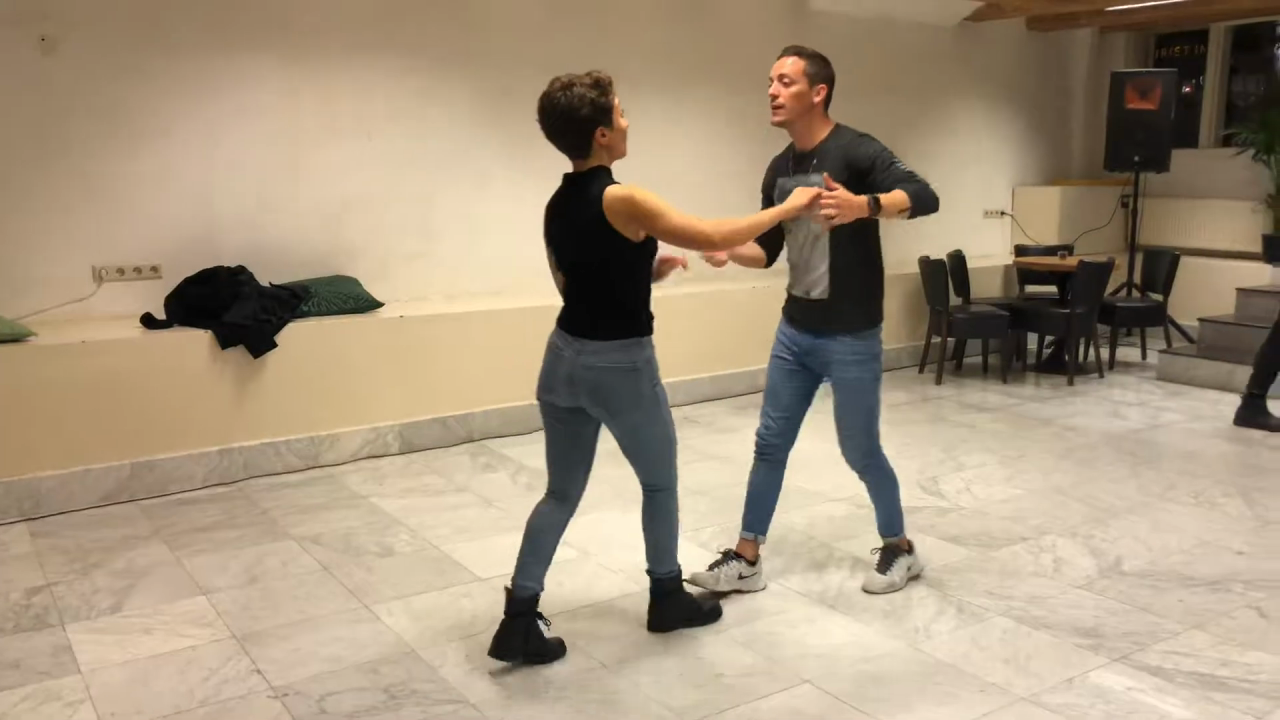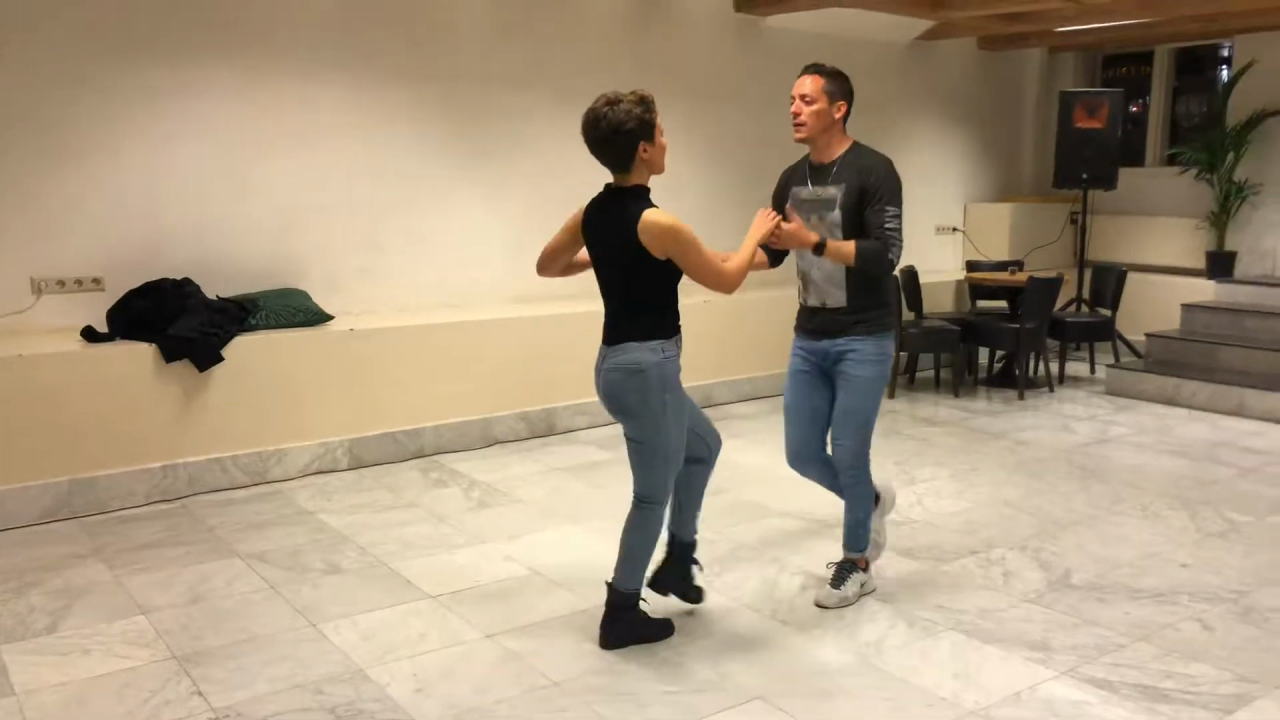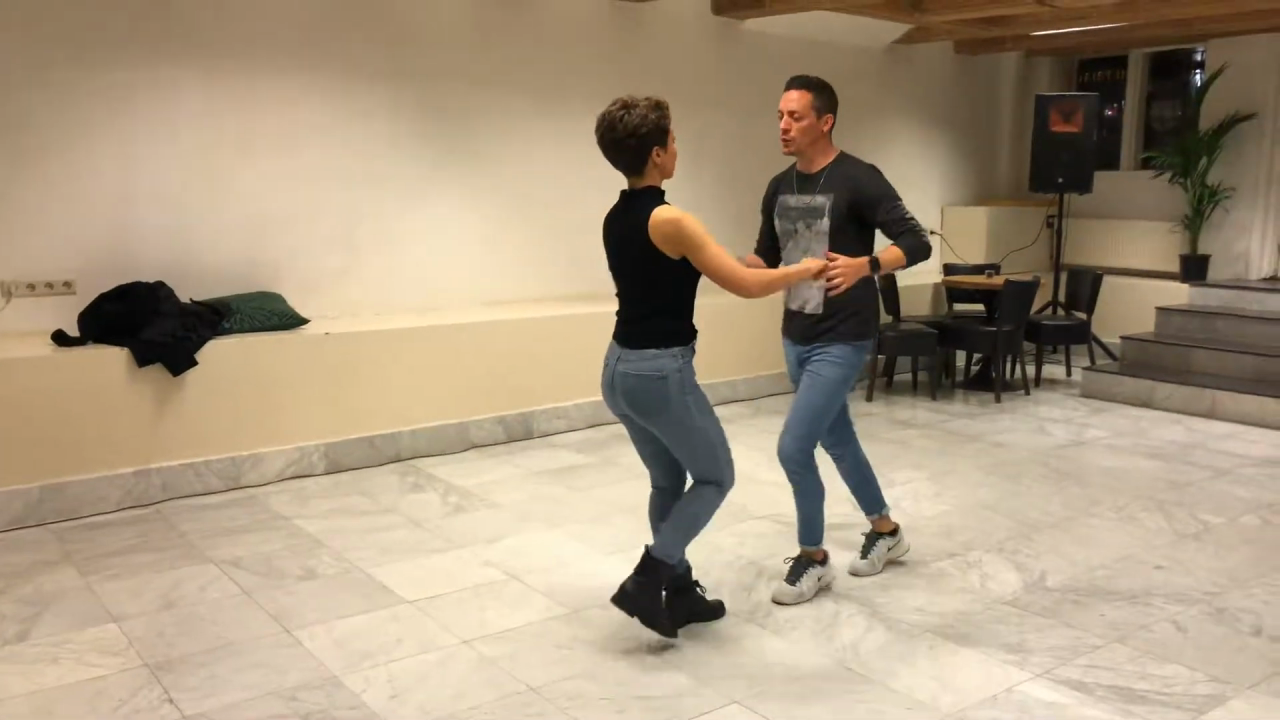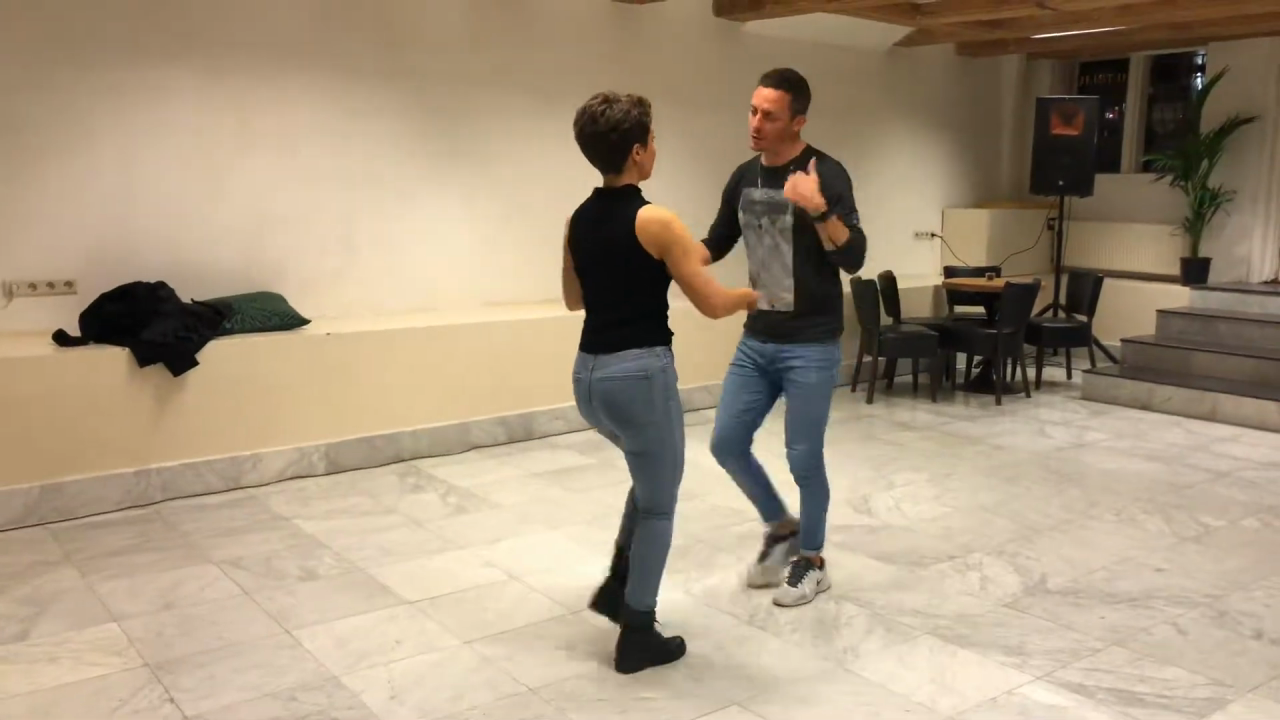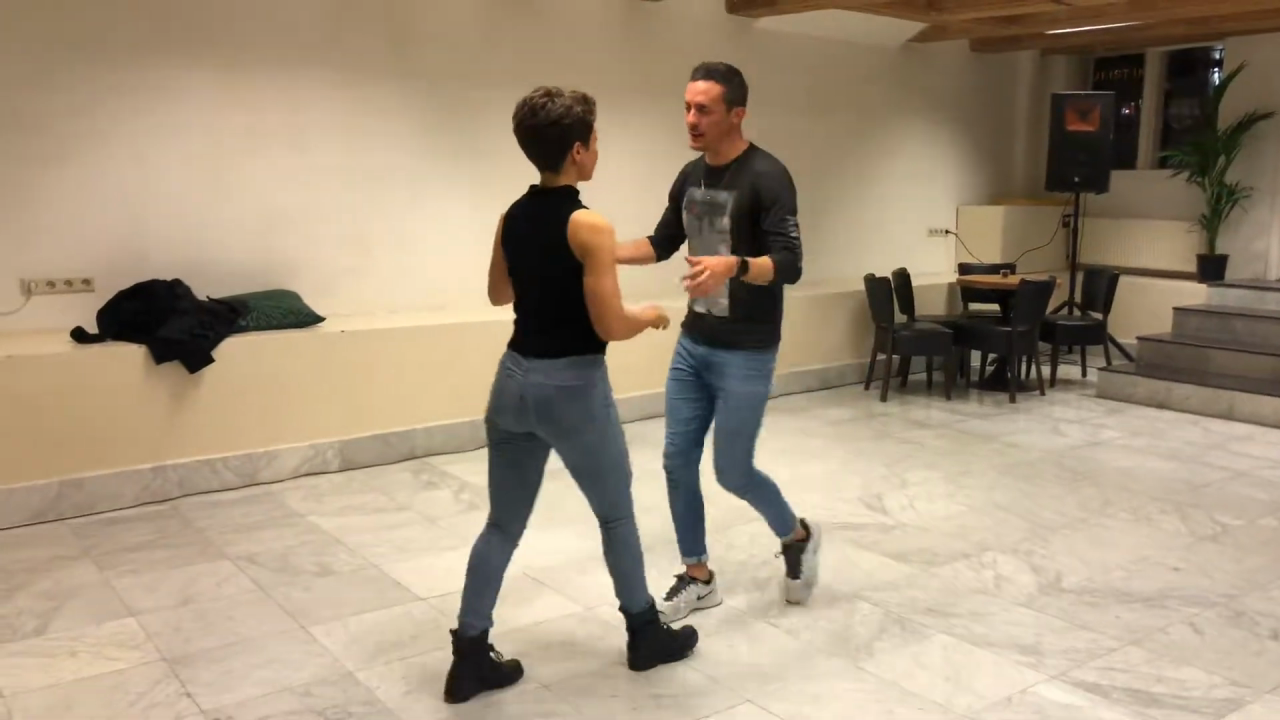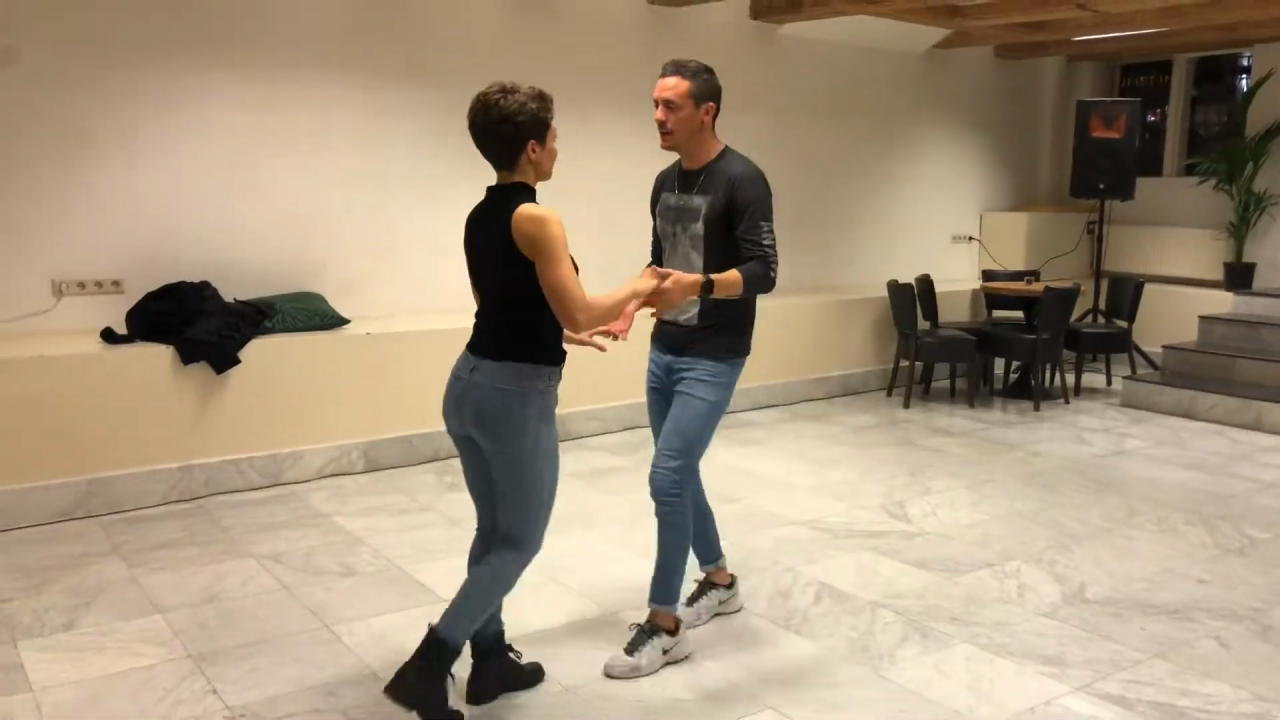
dt=0.4s
person 1, frame 1
left shoulder: (558, 207)
right shoulder: (620, 200)
right elbow: (718, 238)
left wrist: (643, 267)
right wrist: (791, 206)
left hip: (564, 358)
right hip: (620, 365)
left knee: (563, 490)
right knee: (659, 483)
left ankle: (520, 620)
right ankle: (667, 598)
person 1, frame 2
left shoulder: (590, 213)
right shoulder: (657, 224)
left elbow: (548, 265)
right elbow: (725, 279)
right wrist: (756, 234)
left hip: (619, 361)
right hip: (647, 368)
left knee: (703, 447)
right knee: (654, 493)
left ankle: (676, 564)
right ankle: (621, 616)
person 1, frame 3
left shoulder: (616, 218)
right shoulder: (668, 220)
right elbow: (746, 285)
left wrist: (691, 264)
right wrist: (802, 270)
left hip: (620, 369)
right hip: (660, 373)
left knee: (668, 481)
right knee: (715, 477)
left ankle: (680, 592)
right ankle: (646, 579)
person 1, frame 4
left shoulder: (579, 220)
right shoulder: (655, 222)
right elbow: (713, 306)
right wrist: (746, 295)
left hip: (589, 373)
right hip: (641, 374)
left knee: (652, 478)
right knee: (659, 498)
left ankle: (621, 583)
right ankle: (637, 637)
person 1, frame 5
left shoulder: (512, 218)
right shoulder: (588, 227)
right elbow: (611, 327)
right wrist: (651, 315)
left hip: (513, 380)
right hip: (572, 386)
left knee: (503, 522)
right knee: (614, 513)
left ankle: (470, 658)
right ankle: (647, 634)
person 1, frame 6
left shoulder: (479, 218)
right shoulder: (535, 219)
right elbow: (579, 314)
left wrist: (563, 333)
right wrist: (636, 288)
left hip: (468, 384)
right hip: (517, 394)
left knee: (494, 529)
right knee: (517, 539)
left ankle: (491, 661)
person 2, frame 1
left shoulder: (857, 150)
right shoulder: (779, 169)
left elbow: (925, 199)
left wrist: (863, 205)
right wrist: (732, 251)
left hip: (852, 336)
right hip: (796, 330)
left knee: (859, 451)
right knee: (770, 442)
left ankle: (899, 549)
right ankle: (746, 558)
person 2, frame 2
left shoulder: (873, 170)
right shoulder: (790, 179)
left elbow: (885, 254)
right elbow: (772, 254)
left wrist: (814, 242)
left hip: (864, 338)
right hip: (808, 338)
left knee: (848, 454)
right knee: (802, 455)
left ankle: (854, 564)
right ankle: (868, 501)
person 2, frame 3
left shoulder: (860, 180)
right shoulder: (777, 188)
left elbow: (917, 244)
right elbow: (765, 259)
left wrist: (866, 265)
left hip: (841, 343)
right hip: (795, 340)
left knee: (792, 447)
right knee: (836, 439)
left ankle: (811, 559)
right ankle: (886, 530)
person 2, frame 4
left shoulder: (829, 175)
right shoulder: (743, 178)
left elbow: (853, 259)
right elbow: (717, 243)
left wrist: (817, 210)
left hip: (811, 345)
right hip: (757, 339)
left knee: (803, 458)
right knee: (726, 444)
left ankle: (810, 559)
right ankle: (781, 528)
person 2, frame 5
left shoulder: (767, 177)
right shoulder: (689, 177)
left elbow: (790, 264)
right elbow: (662, 243)
left wrist: (733, 268)
left hip: (746, 351)
right hip: (692, 344)
left knee: (730, 469)
right knee: (677, 462)
left ankle: (797, 537)
right ankle: (697, 575)
person 2, frame 6
left shoulder: (743, 181)
right shoulder: (664, 183)
left elbow: (763, 274)
left wrist: (699, 286)
right wrist: (633, 304)
left hip: (713, 360)
right hip: (664, 353)
left knee: (667, 479)
right knee: (679, 477)
left ankle: (665, 625)
right ankle: (720, 581)
